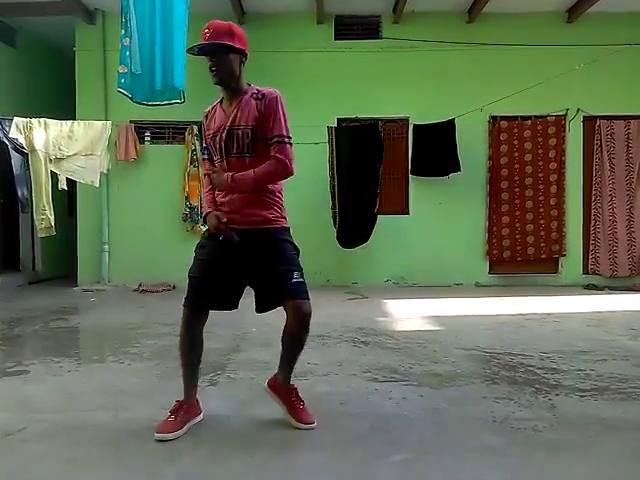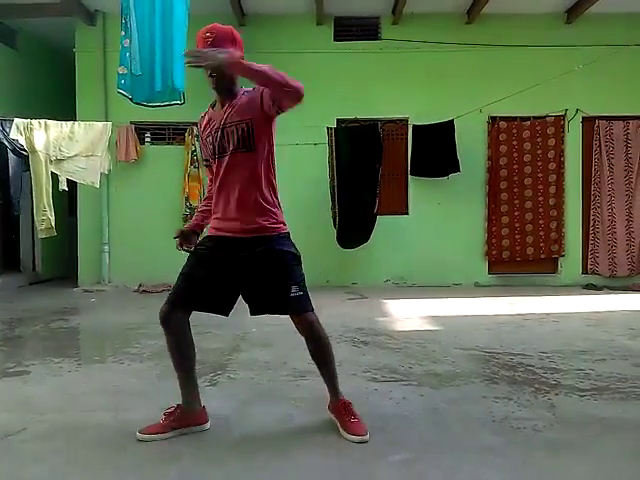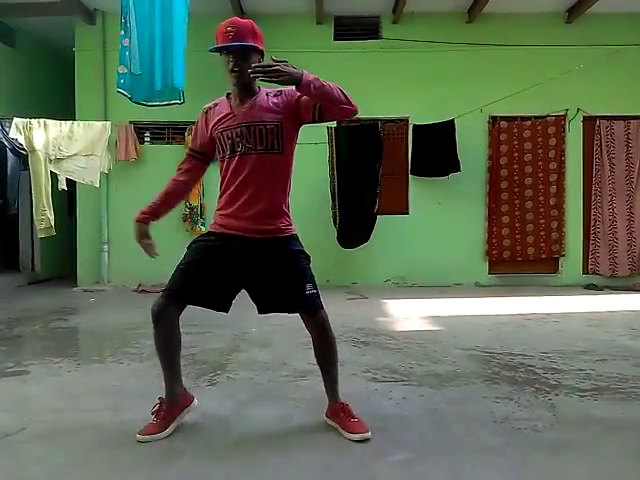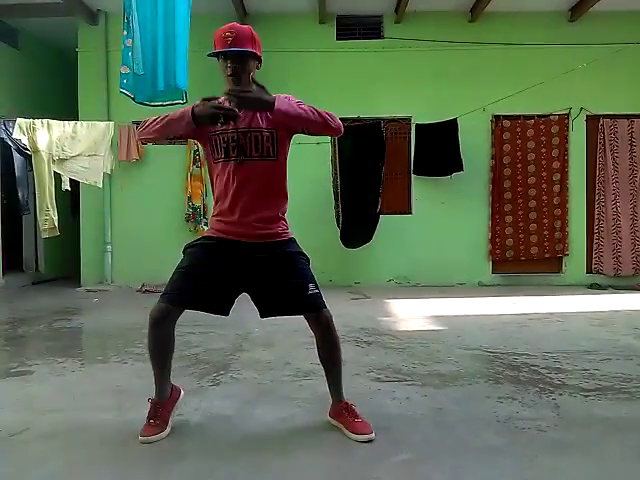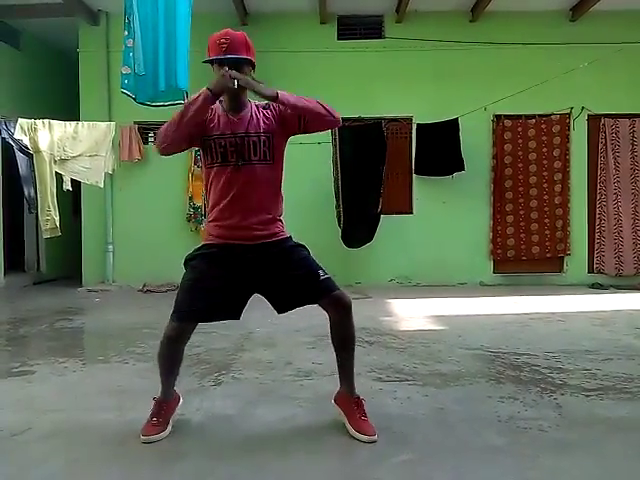
dt=0.3s
person 1, frame 1
left shoulder: (267, 100)
right shoulder: (210, 117)
left elbow: (284, 165)
left wrist: (231, 180)
right wrist: (211, 212)
left hip: (268, 231)
right hip: (224, 233)
left knee: (300, 310)
right knee: (192, 314)
left ankle: (284, 384)
right ankle: (189, 403)
person 1, frame 2
left shoulder: (258, 99)
right shoulder: (206, 121)
left elbow: (293, 91)
left wrist: (228, 61)
right wrist: (196, 225)
left hip: (267, 238)
right hip: (218, 240)
left knee: (306, 320)
right knee: (171, 314)
left ankle: (338, 403)
right ankle: (191, 408)
person 1, frame 3
left shoulder: (288, 101)
right shoulder: (211, 115)
left elbow: (347, 109)
right elbow: (187, 174)
left wrist: (300, 76)
right wrist: (147, 216)
left hip: (276, 239)
right hip: (223, 238)
left knee: (317, 319)
right knee: (163, 310)
left ankle: (336, 406)
right ankle: (175, 397)
person 1, frame 4
left shoulder: (280, 107)
right shoulder: (204, 111)
left elbow: (333, 127)
right elbow: (146, 131)
left wrist: (272, 104)
right wrist: (196, 117)
left hip: (273, 243)
right hip: (220, 242)
left knee: (322, 319)
right knee: (161, 315)
left ankle: (339, 405)
right ankle: (163, 396)
person 1, frame 5
left shoulder: (275, 113)
right shoulder: (203, 115)
left elbow: (331, 121)
right elbow: (162, 145)
left wrist: (270, 94)
right wrist: (207, 95)
left hip: (273, 243)
right hip: (220, 248)
left knee: (339, 304)
right knee: (177, 330)
left ankle: (348, 397)
right ankle: (166, 399)
